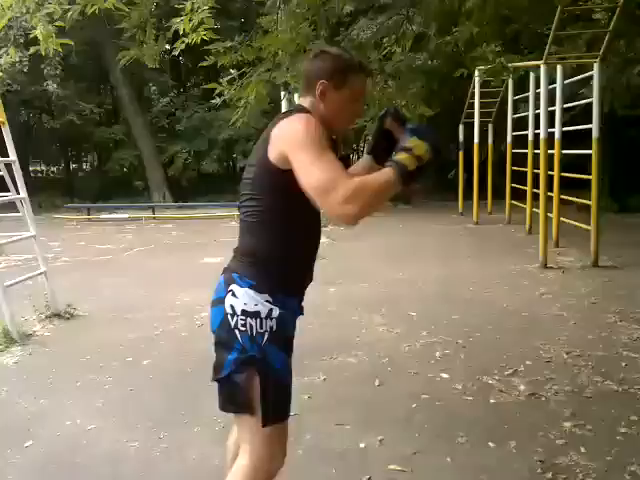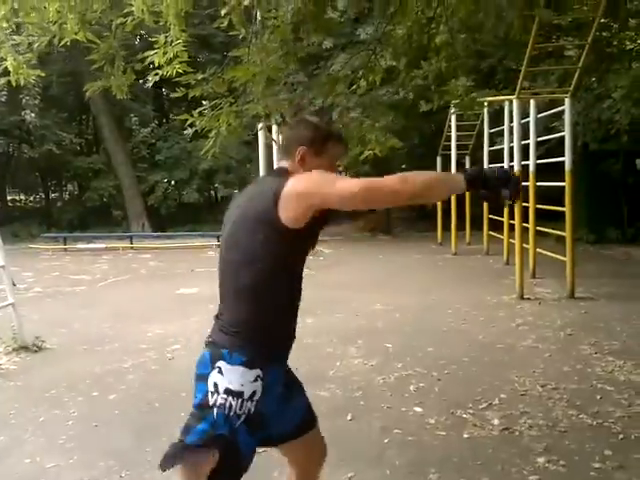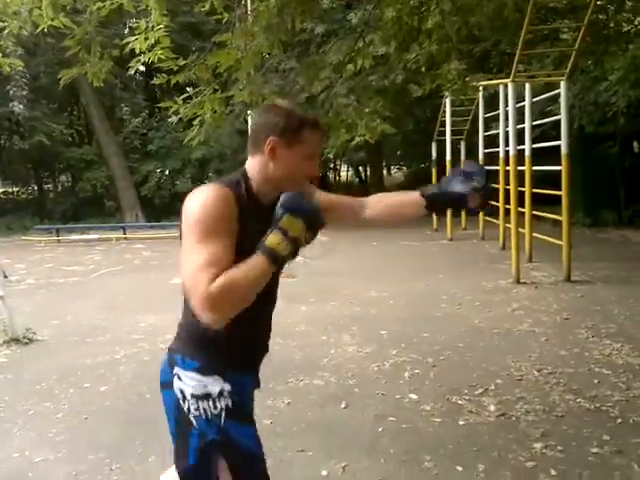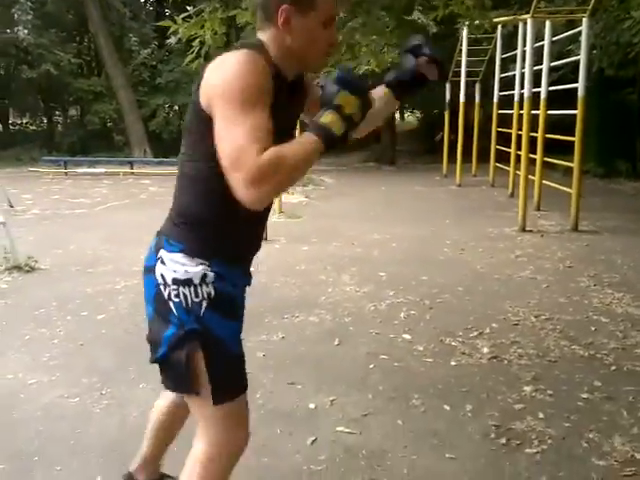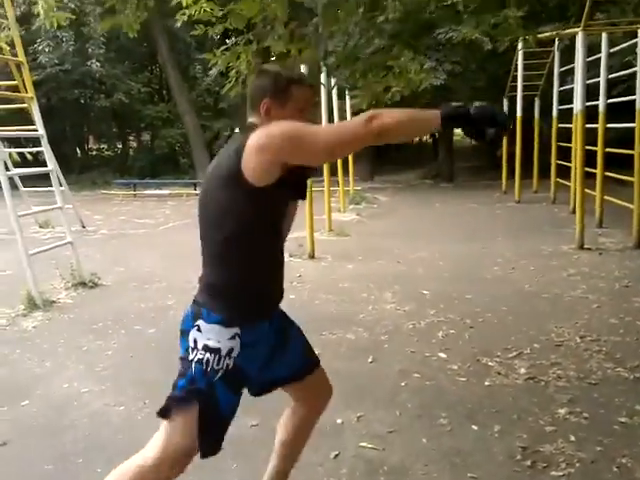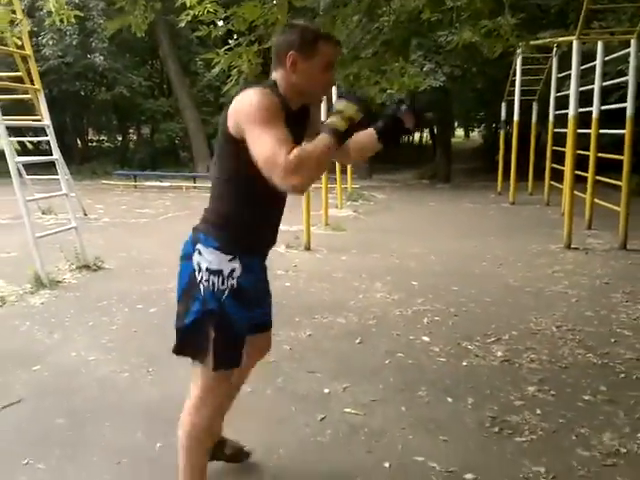
dt=0.7s
person 1, frame 1
left shoulder: (308, 134)
right shoulder: (298, 130)
left elbow: (347, 192)
right elbow: (346, 206)
left wrist: (381, 148)
right wrist: (408, 159)
left hip: (261, 303)
right hip: (255, 304)
left knee: (255, 425)
right knee: (267, 444)
person 1, frame 2
left shoulder: (252, 198)
right shoulder: (299, 190)
right elbow: (397, 189)
right wrist: (474, 178)
left hip: (262, 363)
right hip: (237, 371)
person 1, frame 3
left shoulder: (293, 198)
right shoulder: (210, 201)
left elbow: (364, 210)
right elbow: (212, 308)
left wrist: (440, 196)
right wrist: (278, 244)
left hip: (234, 372)
right hip: (202, 377)
person 1, frame 4
left shoulder: (290, 79)
right shoulder: (239, 70)
left elbow: (353, 126)
right elbow: (255, 186)
left wrist: (399, 83)
right wrist: (329, 125)
left hip: (219, 264)
right hip: (190, 267)
left knee: (200, 385)
right knee: (227, 432)
person 1, frame 5
left shoulder: (251, 158)
right shoulder: (268, 142)
right elbow: (370, 125)
left wrist: (294, 185)
right wrist: (452, 114)
left hip: (261, 319)
right hip: (222, 330)
left knee: (314, 393)
person 1, frame 6
left shoulder: (298, 109)
right shoulder: (256, 102)
left elbow: (343, 151)
right elbow: (291, 176)
left wrist: (384, 130)
right wrist: (338, 125)
left hip: (246, 258)
right hip: (220, 259)
left knee: (255, 348)
right knee: (215, 387)
left ankle: (211, 436)
